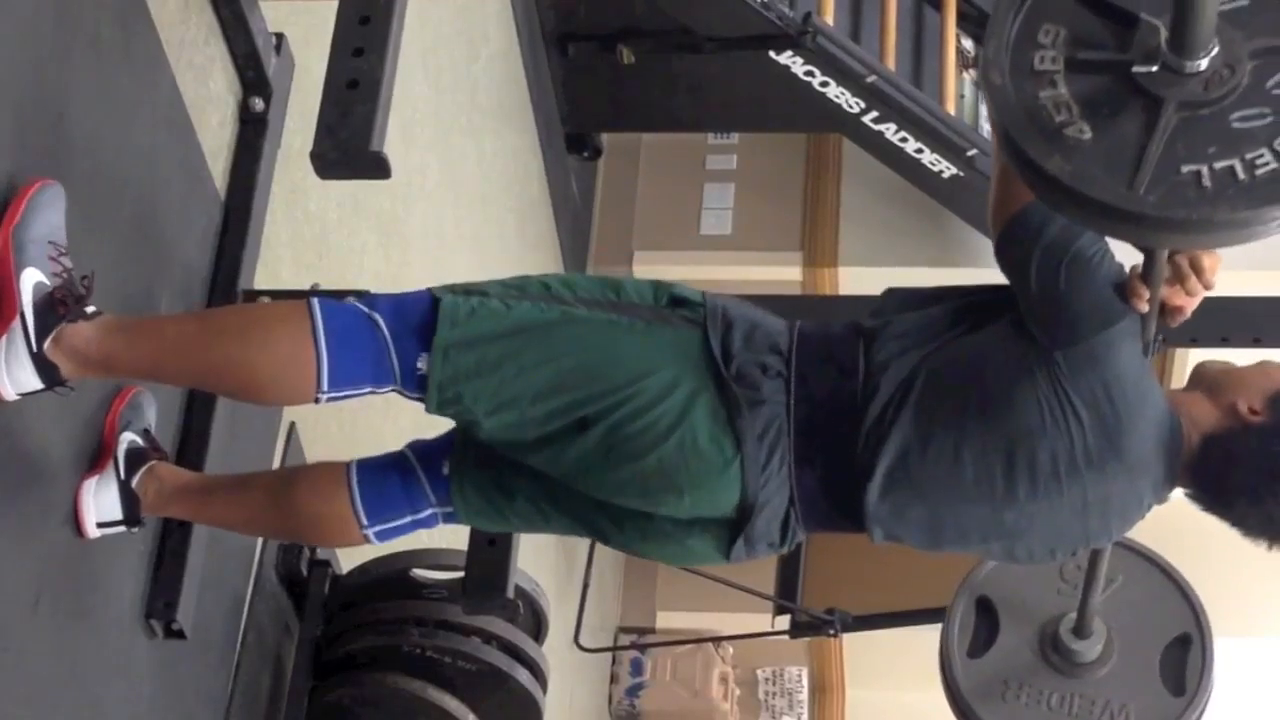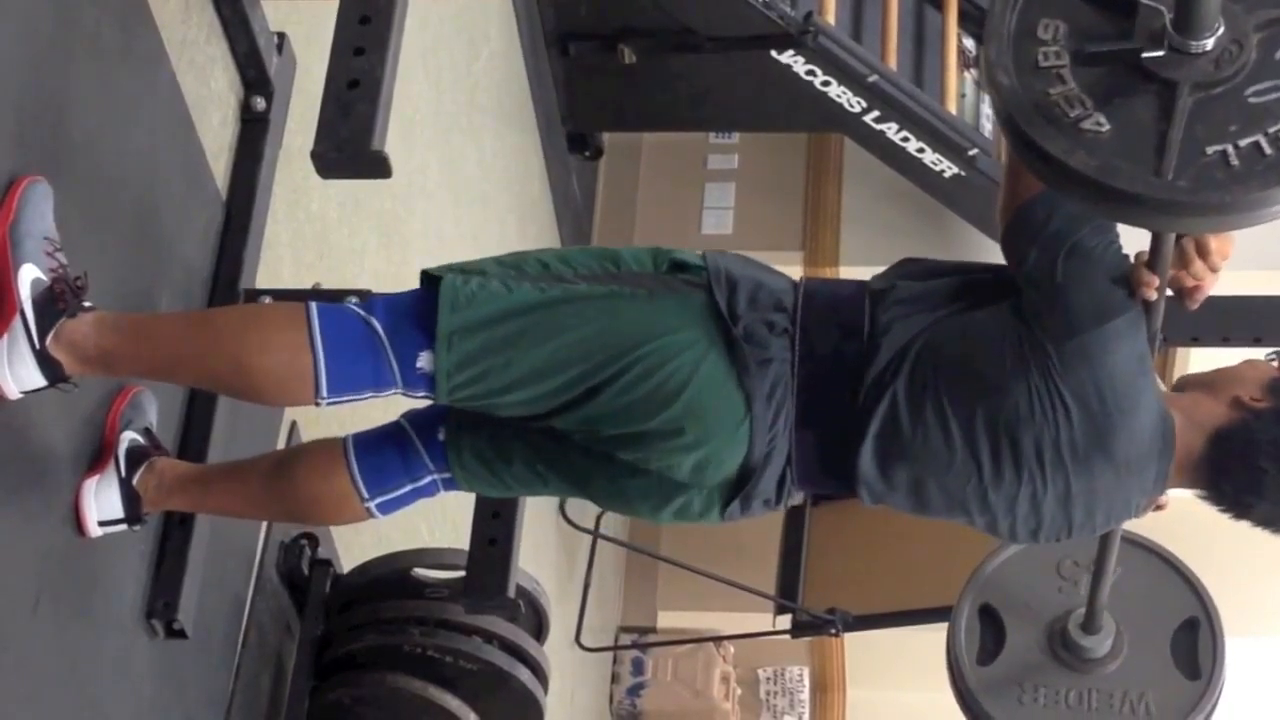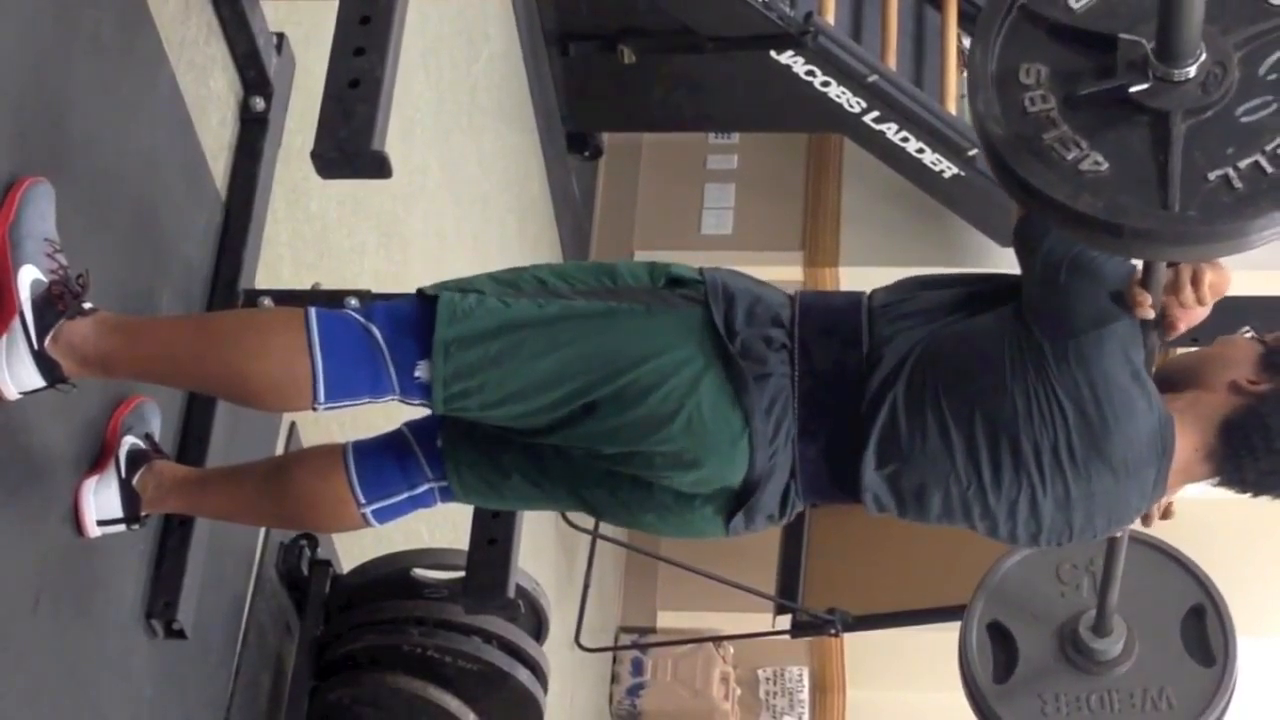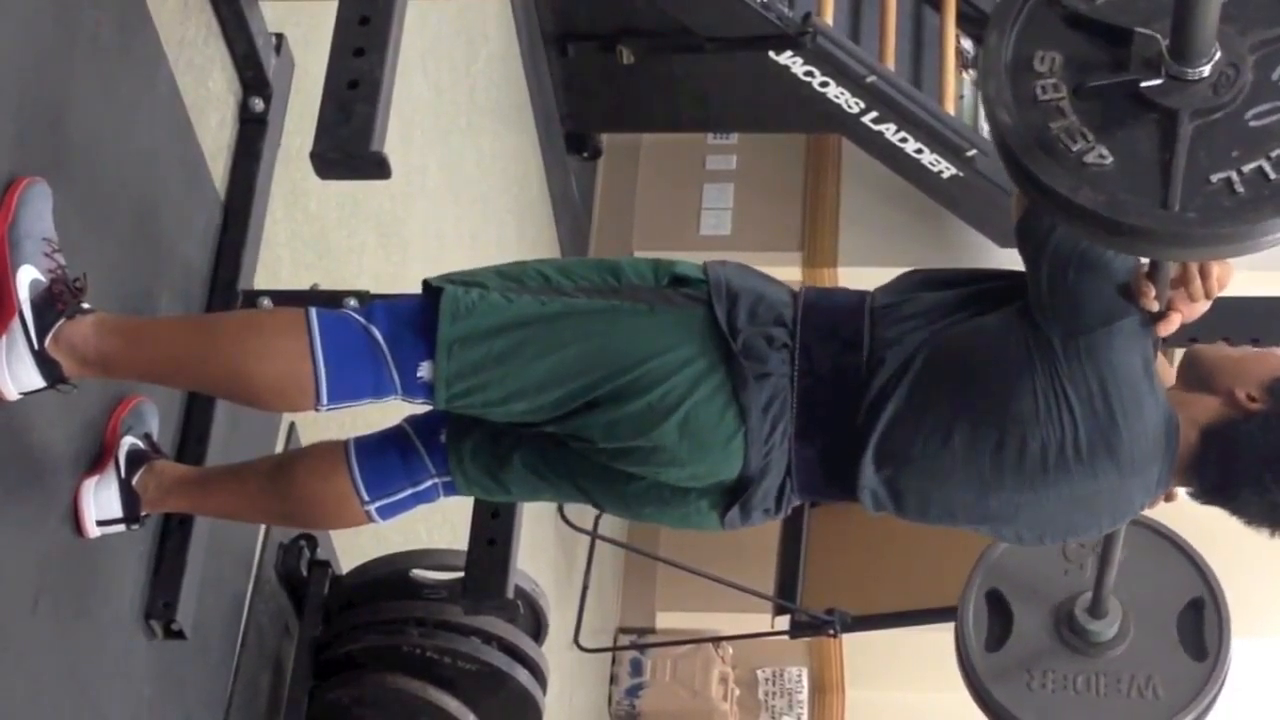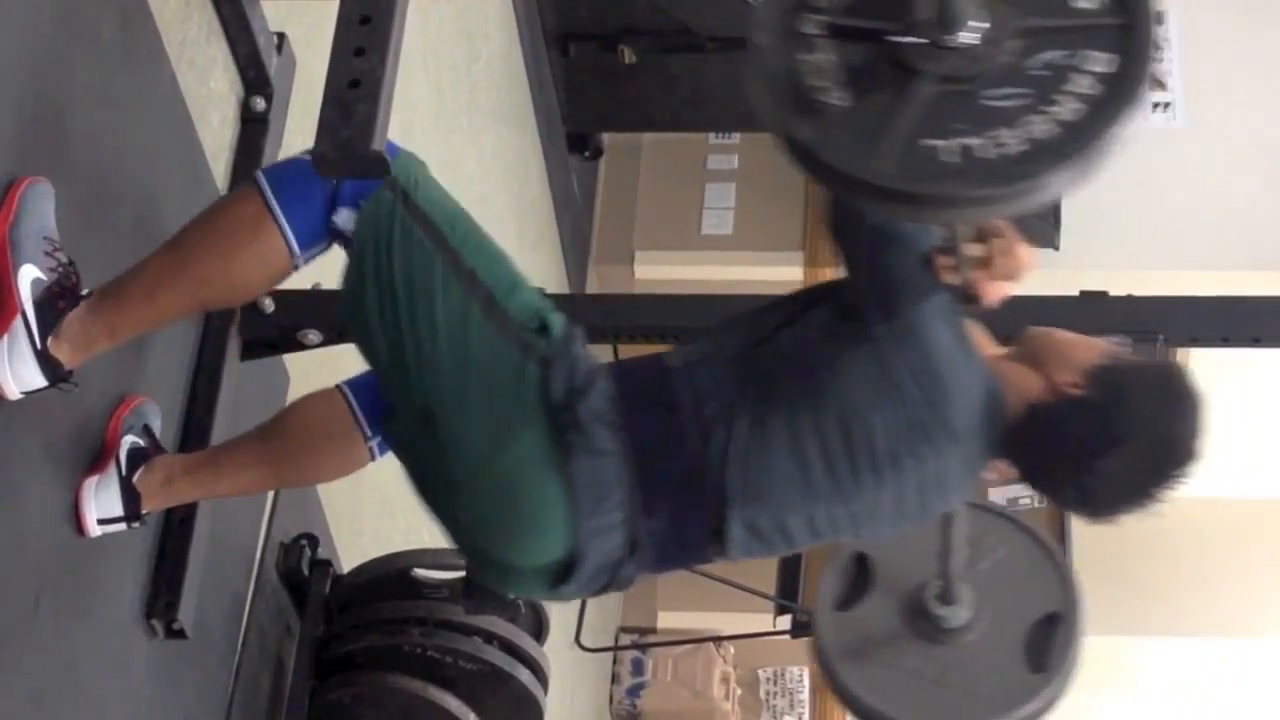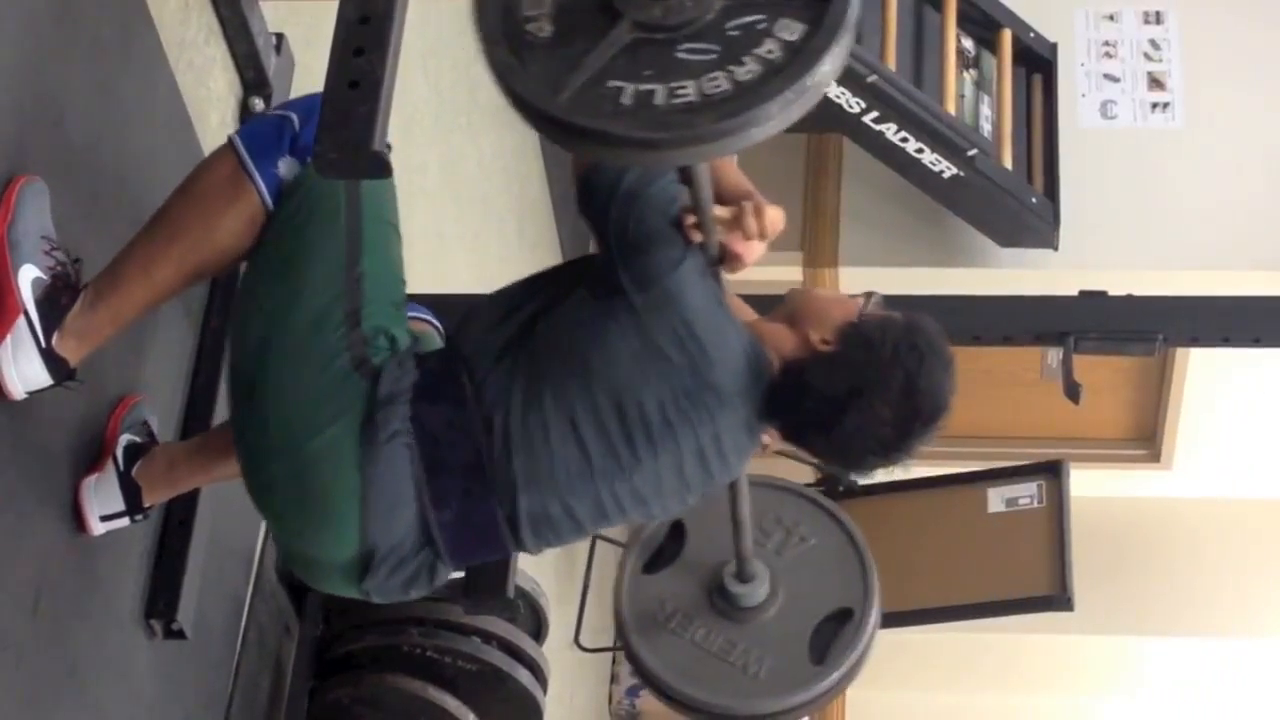
dt=0.7s
person 1, frame 1
left shoulder: (1101, 368)
right shoulder: (1109, 507)
left elbow: (1023, 180)
left hip: (719, 402)
right hip: (733, 502)
left knee: (362, 339)
right knee: (401, 493)
right ankle: (148, 488)
person 1, frame 2
left shoulder: (1104, 368)
right shoulder: (1111, 493)
left elbow: (1032, 169)
right wrist: (1162, 277)
right hip: (738, 459)
left knee: (366, 345)
right knee: (394, 463)
right ankle: (153, 484)
person 1, frame 3
left shoulder: (1099, 377)
right shoulder: (1110, 503)
left wrist: (1136, 288)
right wrist: (1158, 289)
right hip: (736, 482)
left knee: (363, 355)
right knee: (409, 472)
right ankle: (149, 484)
person 1, frame 4
left shoulder: (1109, 376)
right shoulder: (1118, 489)
left elbow: (1052, 209)
left wrist: (1143, 303)
right wrist: (1160, 299)
right hip: (738, 467)
left knee: (375, 350)
right knee: (429, 459)
right ankle: (150, 486)
person 1, frame 5
left shoulder: (926, 358)
right shoulder: (950, 470)
left elbow: (862, 197)
left wrist: (956, 280)
right wrist: (964, 277)
left hip: (545, 472)
right hip: (566, 542)
left knee: (360, 173)
right knee: (394, 389)
right ankle: (154, 481)
person 1, frame 6
left shoulder: (686, 318)
right shoulder: (726, 439)
left elbow: (606, 158)
right wrist: (735, 220)
left hip: (335, 478)
right hip: (382, 548)
left knee: (314, 130)
right knee: (421, 338)
right ankle: (152, 478)
